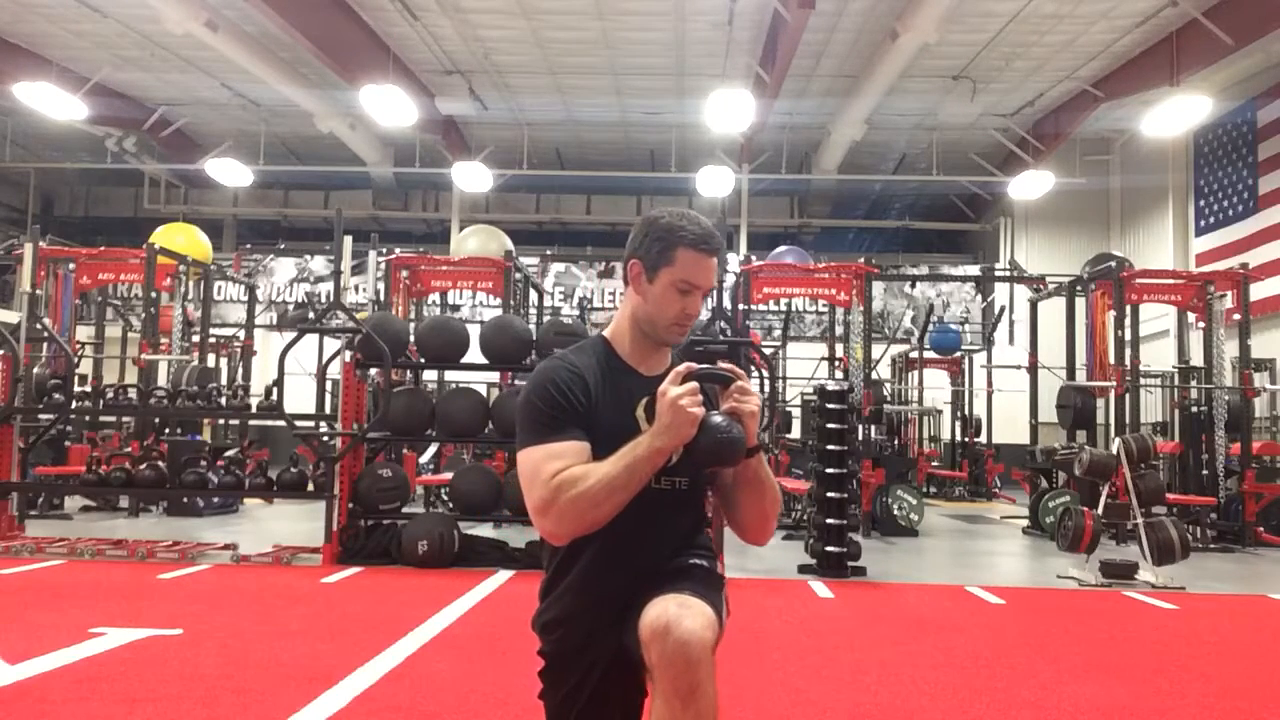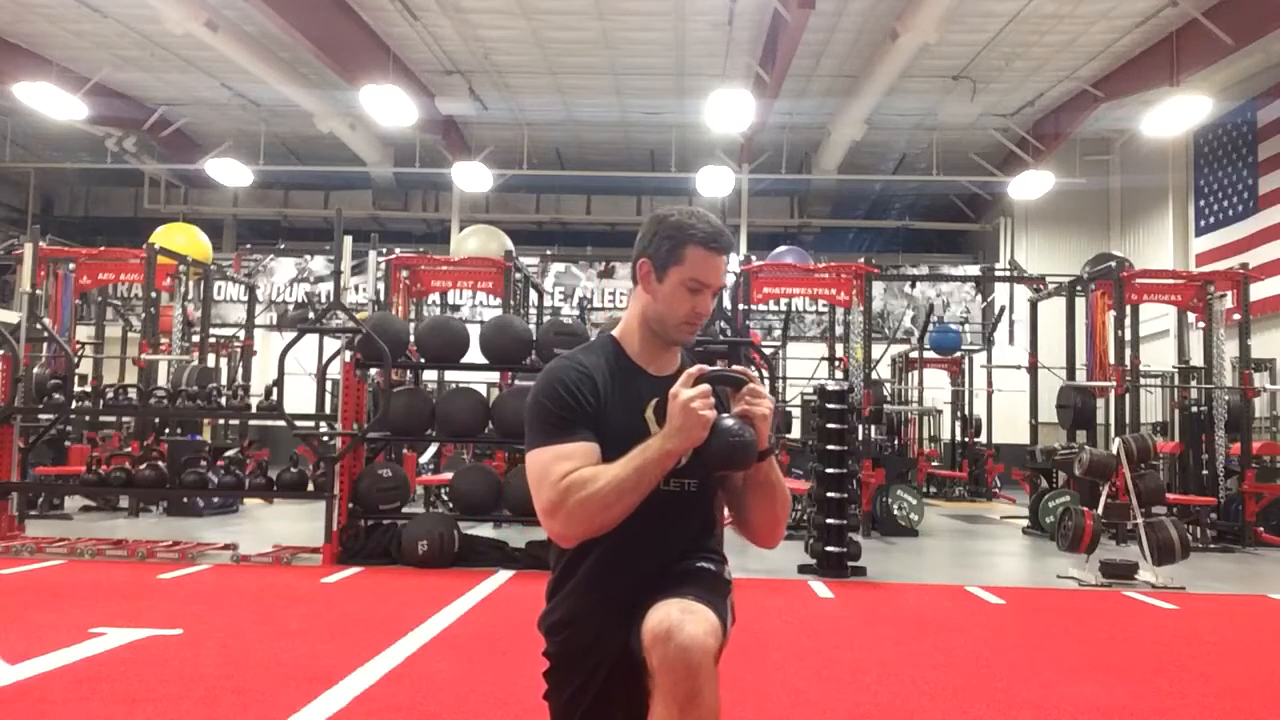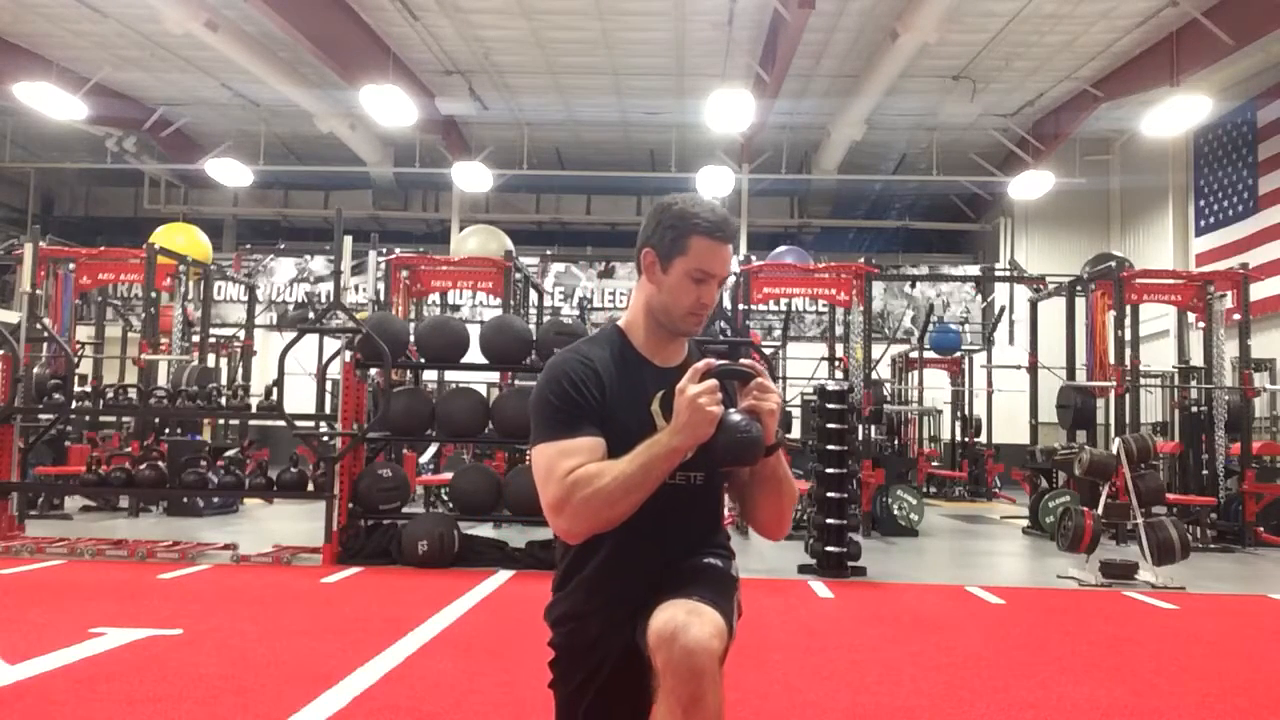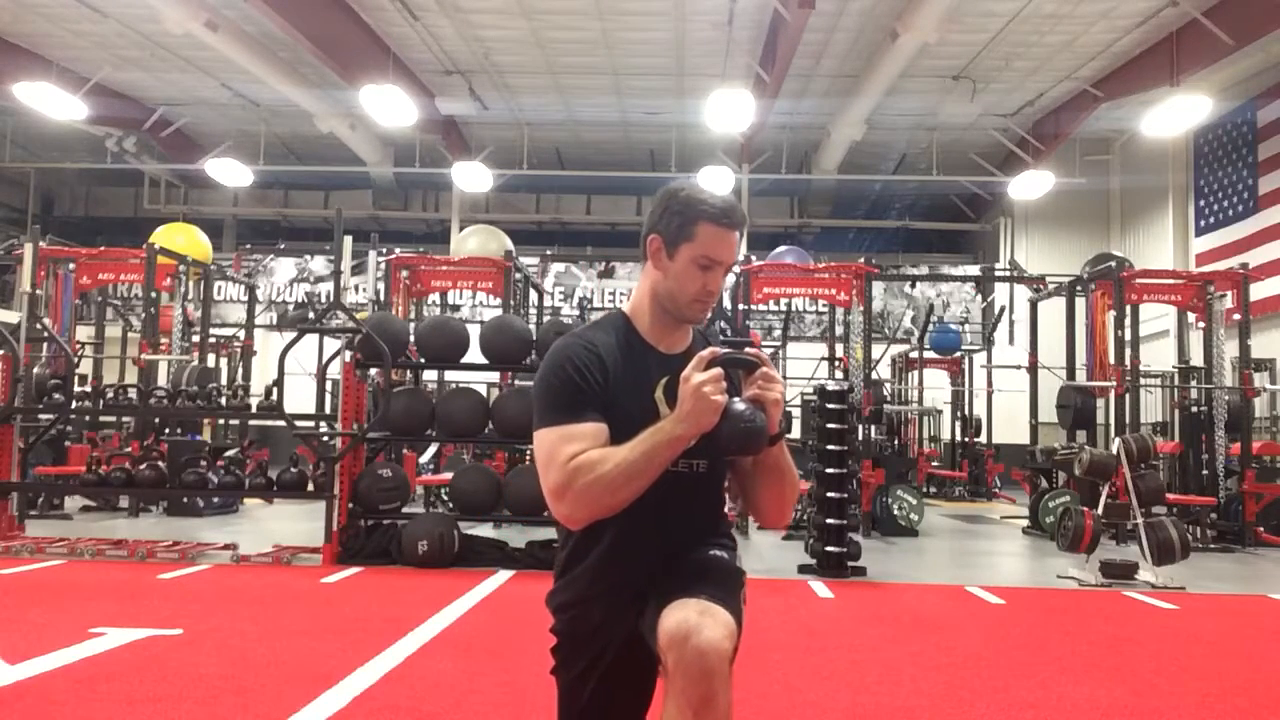
dt=0.2s
person 1, frame 1
left shoulder: (703, 388)
right shoulder: (563, 379)
left elbow: (757, 529)
right elbow: (555, 516)
left wrist: (747, 442)
right wrist: (660, 437)
left hip: (678, 578)
right hip: (584, 609)
left knee: (680, 637)
person 1, frame 2
left shoulder: (713, 390)
right shoulder: (571, 380)
left elbow: (766, 533)
right elbow: (563, 518)
left wrist: (760, 446)
right wrist: (670, 441)
left hip: (686, 582)
right hip: (591, 609)
left knee: (681, 643)
person 1, frame 3
left shoulder: (719, 381)
right shoulder: (577, 372)
left elbow: (772, 525)
right elbow: (569, 515)
left wrist: (767, 440)
right wrist: (677, 436)
left hip: (691, 576)
right hip: (597, 604)
left knee: (689, 645)
person 1, frame 4
left shoulder: (724, 368)
right shoulder: (581, 357)
left elbow: (774, 514)
right elbow: (571, 500)
left wrist: (769, 429)
right wrist: (682, 423)
left hip: (696, 563)
right hip: (600, 590)
left knee: (701, 646)
